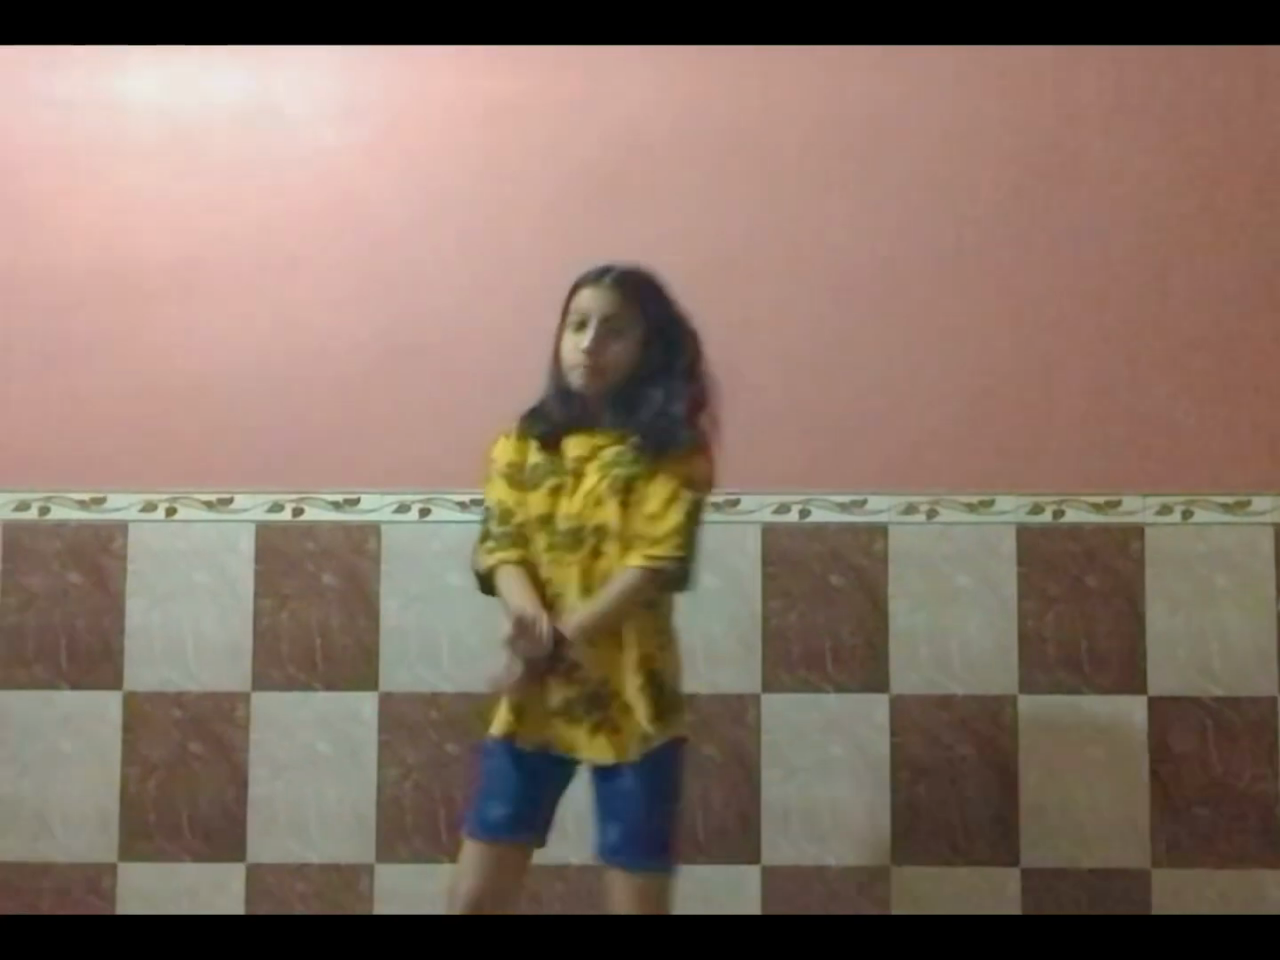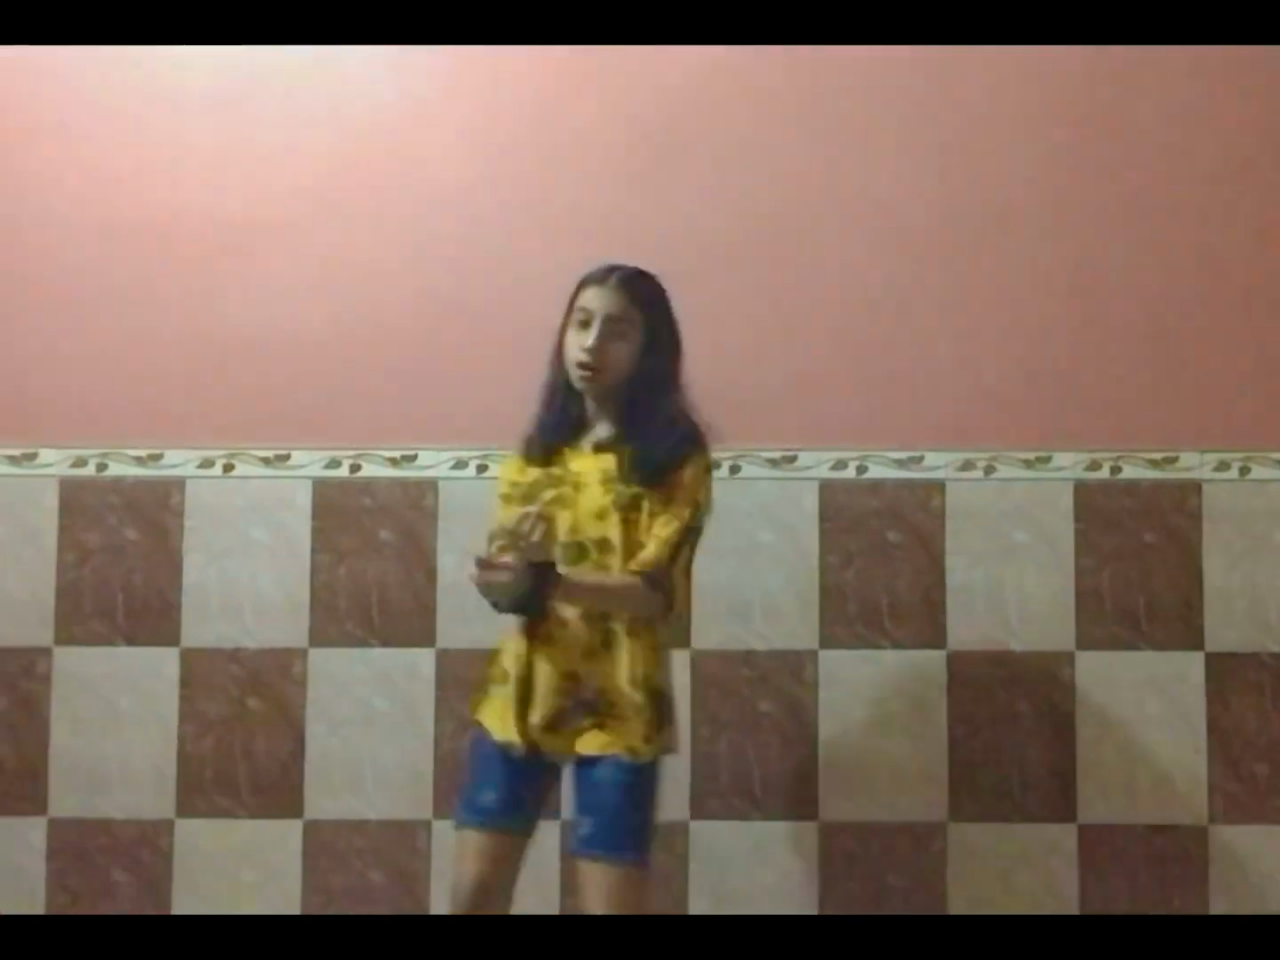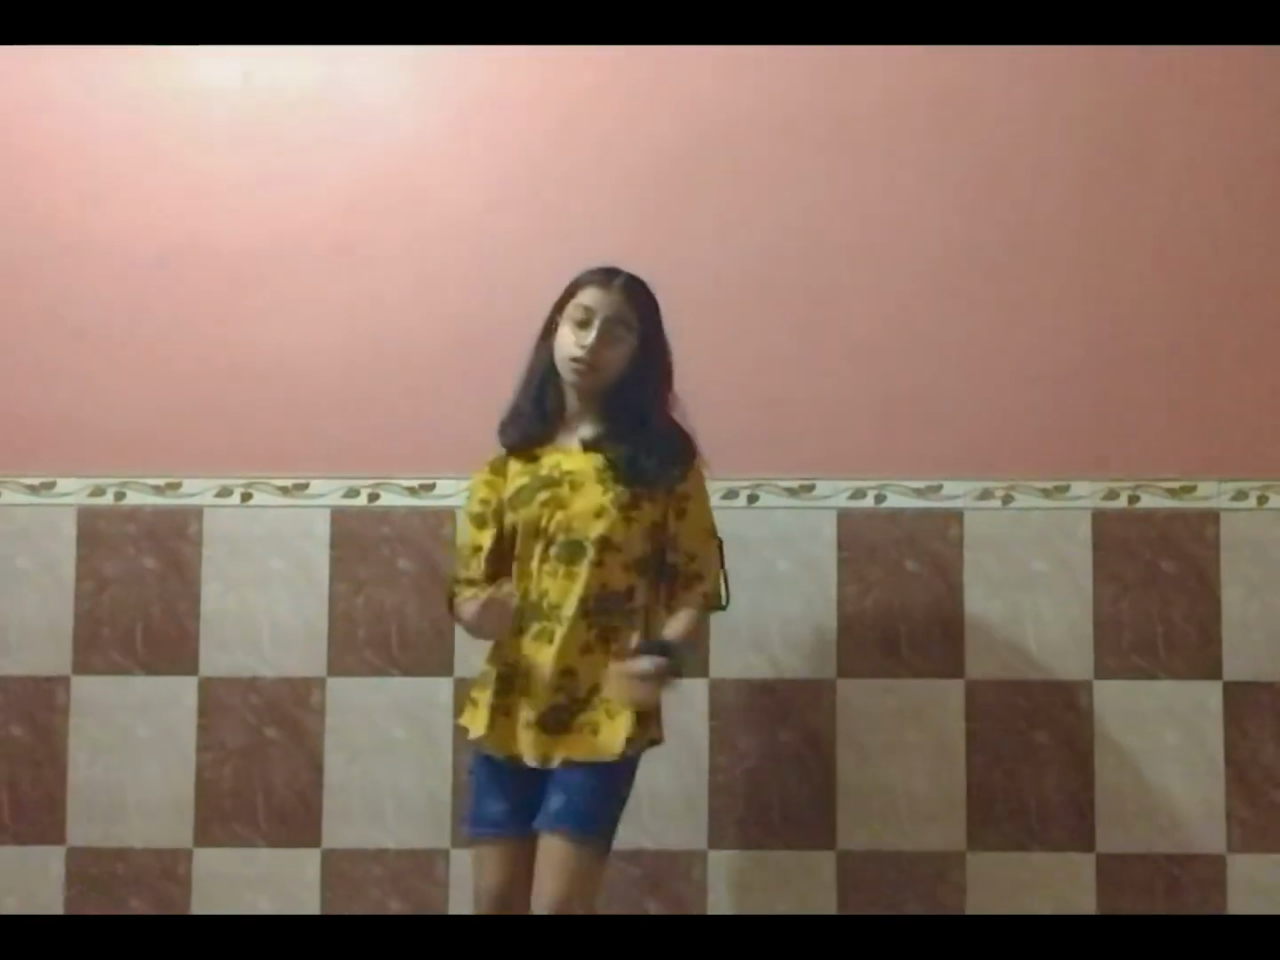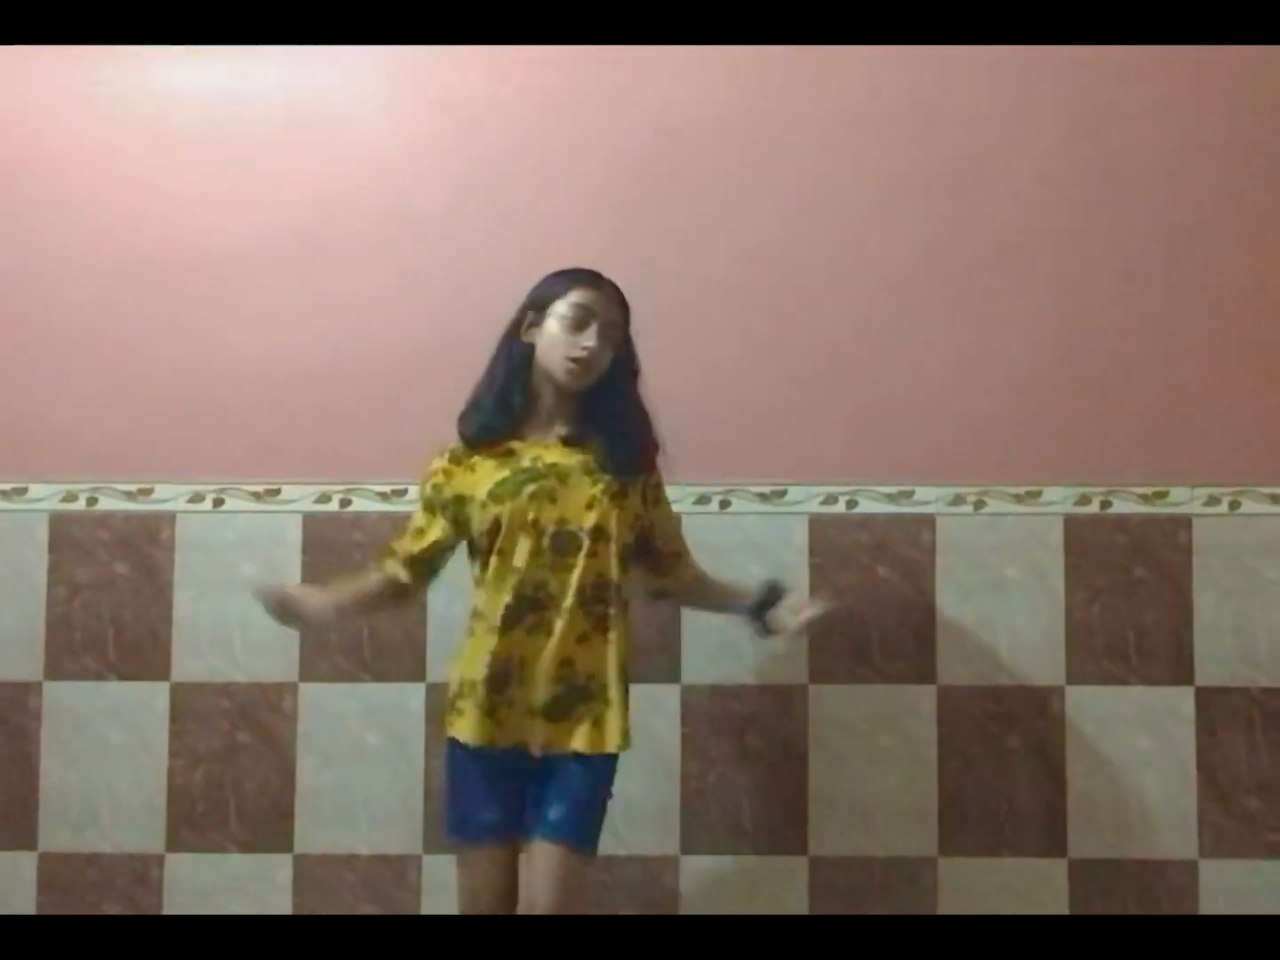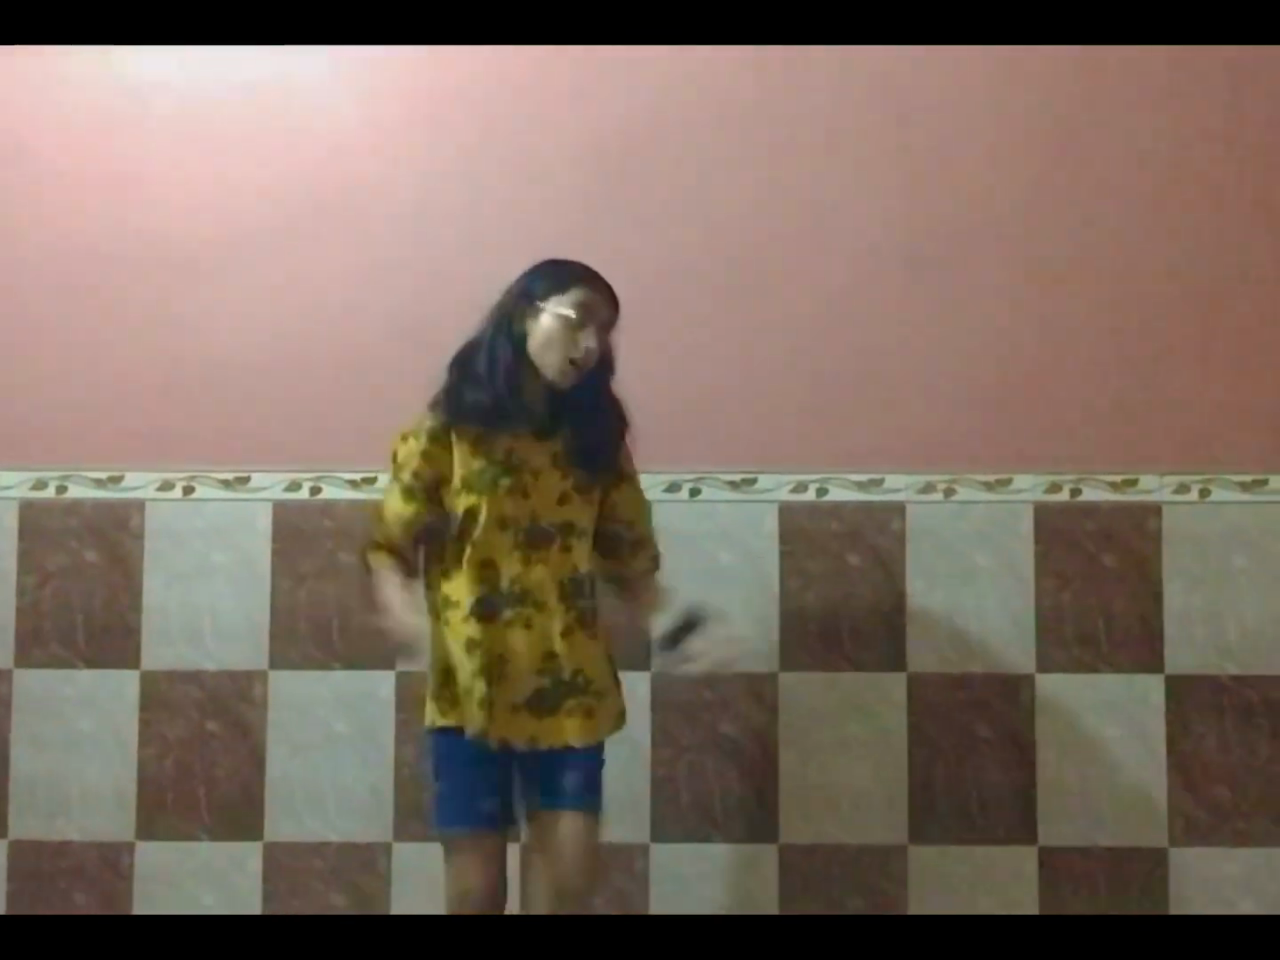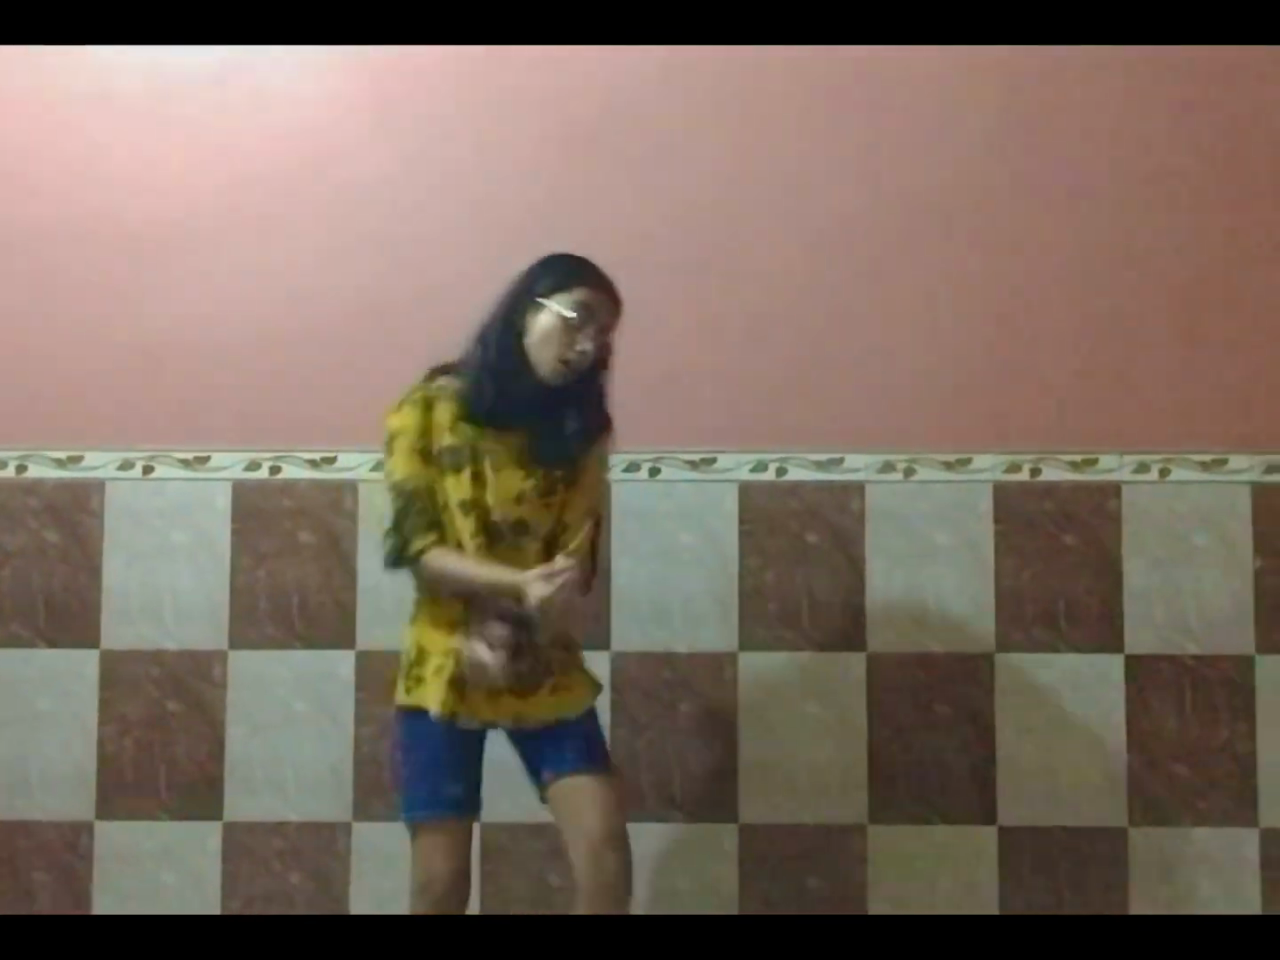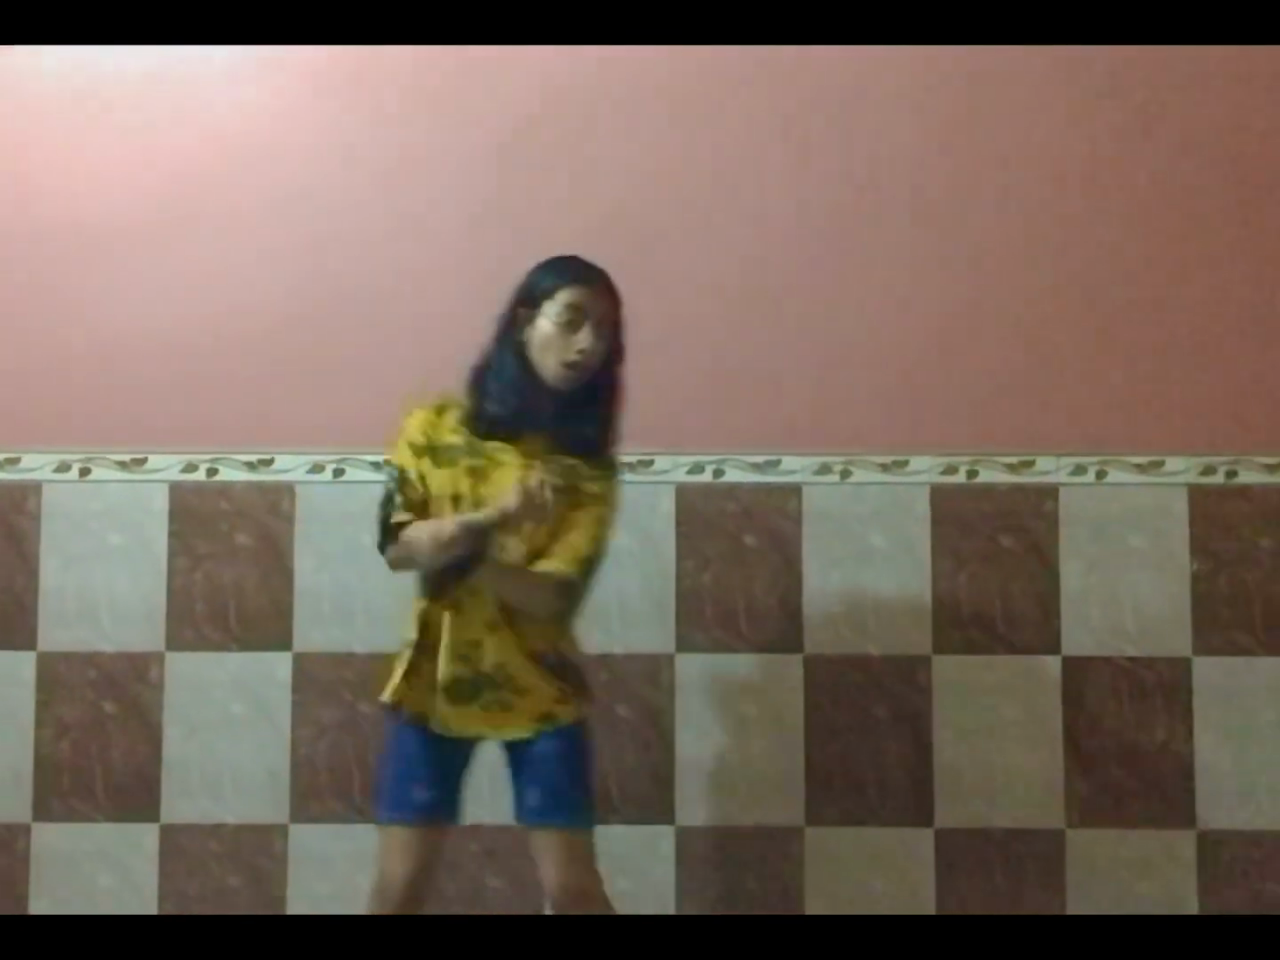
dt=0.2s
person 1, frame 1
left shoulder: (673, 444)
right shoulder: (523, 444)
left elbow: (652, 568)
right elbow: (500, 554)
left wrist: (554, 646)
right wrist: (528, 620)
left hip: (627, 703)
right hip: (533, 704)
left knee: (640, 912)
right knee: (473, 902)
person 1, frame 2
left shoulder: (675, 457)
right shoulder: (534, 455)
left elbow: (652, 593)
right elbow: (501, 577)
left wrist: (545, 581)
right wrist: (516, 568)
left hip: (620, 706)
right hip: (521, 697)
left knee: (612, 912)
right knee: (473, 895)
person 1, frame 3
left shoulder: (664, 462)
right shoulder: (510, 460)
left elbow: (697, 589)
right elbow: (468, 586)
left wrist: (658, 655)
right wrist: (481, 613)
left hip: (603, 709)
right hip: (508, 705)
left knee: (560, 904)
right knee: (496, 901)
person 1, frame 4
left shoulder: (625, 458)
right shoulder: (472, 457)
left elbow: (668, 568)
right elbow: (405, 567)
left wrist: (759, 606)
right wrist: (324, 604)
left hip: (584, 708)
right hip: (489, 702)
left knee: (548, 907)
right knee: (485, 905)
person 1, frame 5
left shoulder: (596, 443)
right shoulder: (442, 436)
left elbow: (630, 559)
right elbow: (389, 550)
right wrist: (405, 608)
left hip: (570, 693)
right hip: (469, 691)
left knee: (567, 886)
right knee: (475, 897)
person 1, frame 6
left shoulder: (576, 437)
right shoulder: (428, 410)
left elbow: (572, 568)
right elbow: (418, 547)
left wrist: (513, 634)
right wrist: (517, 584)
left hip: (542, 673)
right hip: (444, 674)
left knee: (605, 852)
right knee: (440, 883)
person 1, frame 7
left shoulder: (588, 458)
right shoulder: (436, 425)
left elbow: (555, 595)
right elbow: (402, 545)
left wrist: (463, 560)
right wrist: (491, 515)
left hip: (537, 688)
right hip: (433, 679)
left knee: (572, 892)
right knee: (399, 884)
